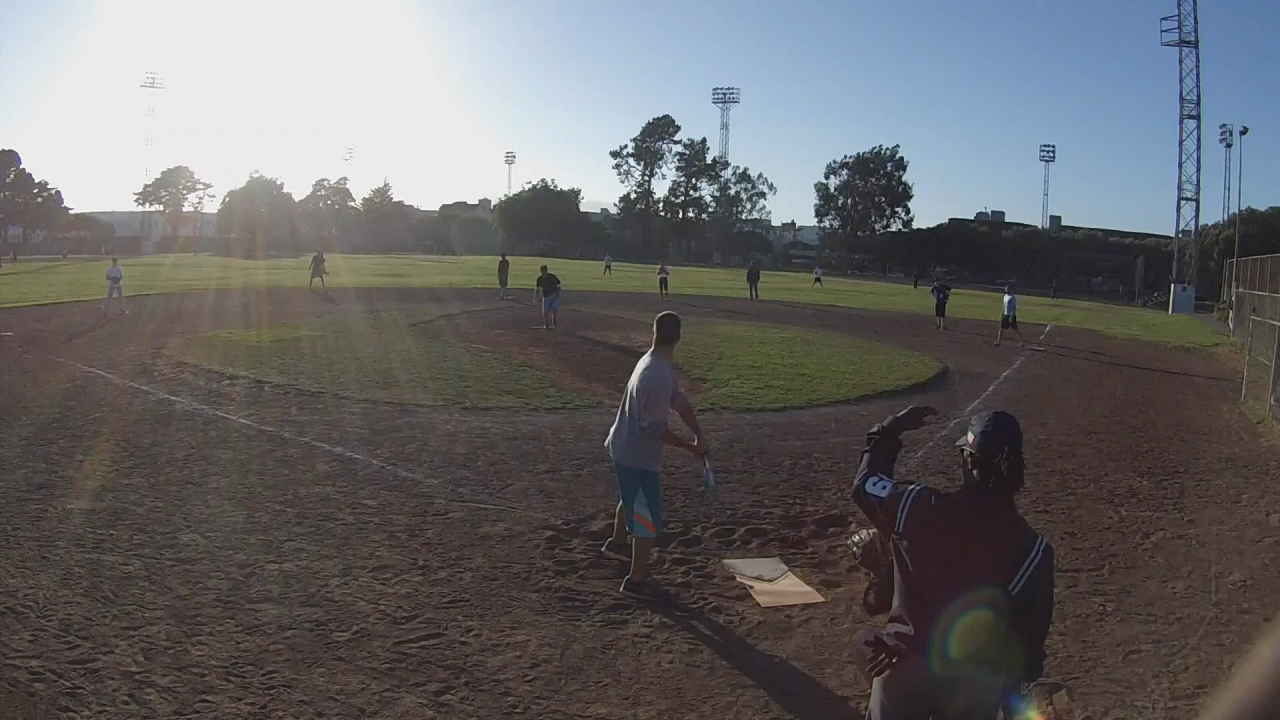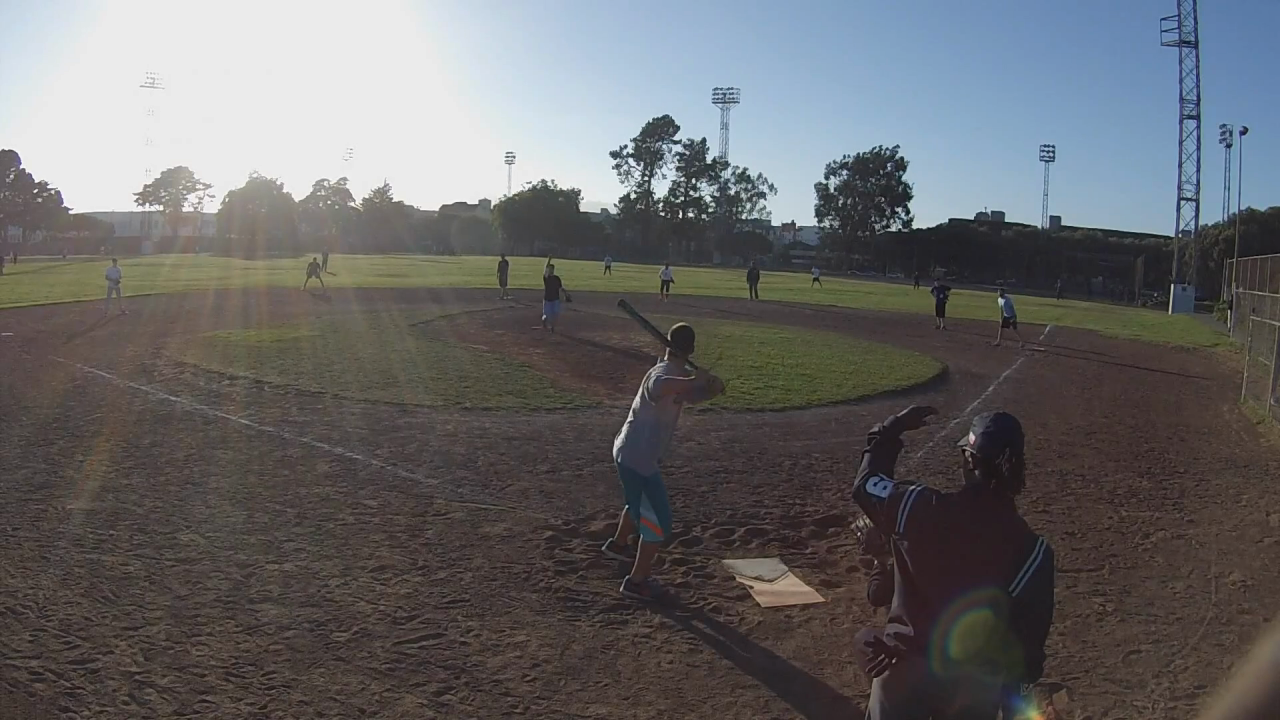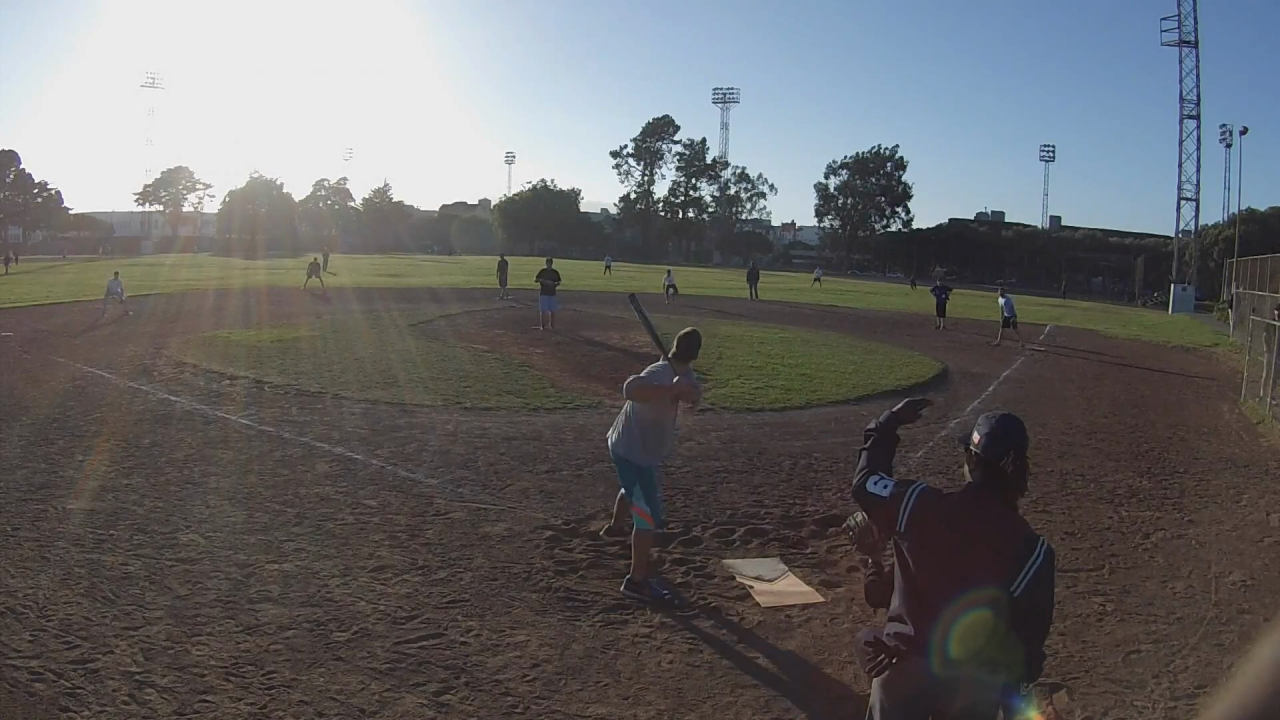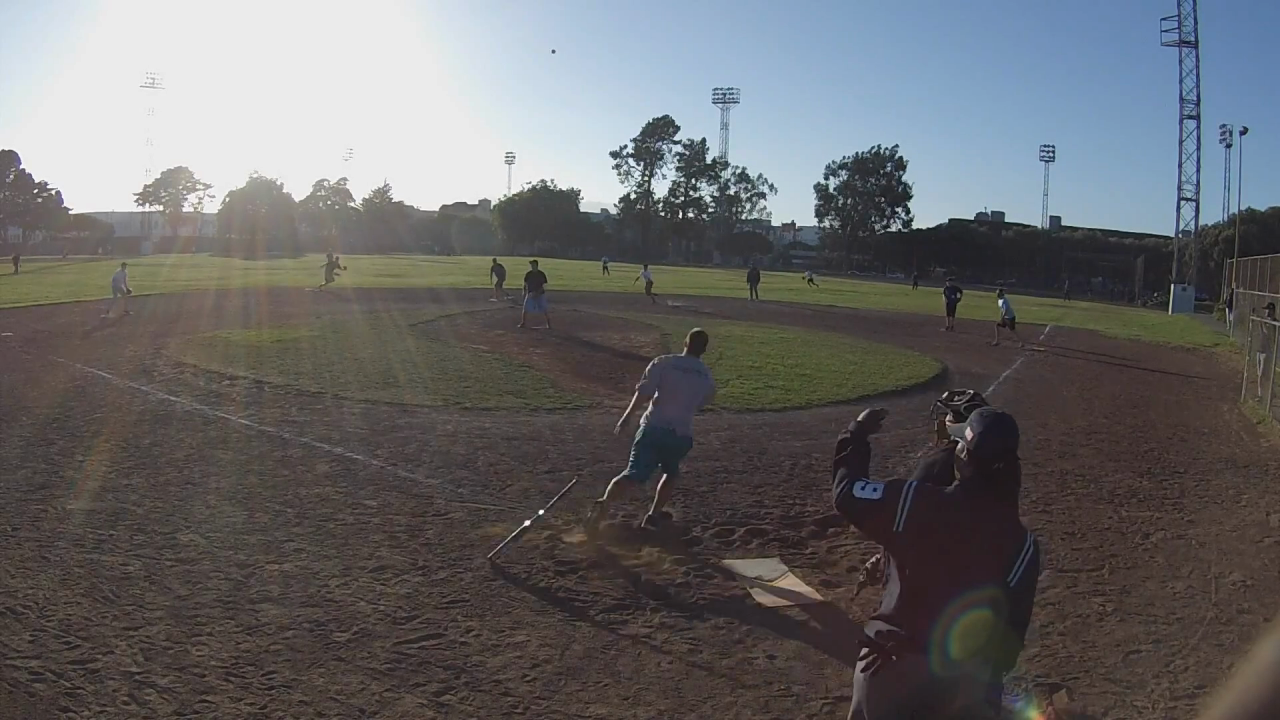
dt=1s
person 1, frame 1
left shoulder: (919, 509)
right shoulder: (1031, 550)
left elbow: (865, 484)
right elbow: (1030, 634)
left wrist: (890, 430)
right wrist: (1016, 692)
left hip: (907, 671)
right hip: (978, 684)
person 1, frame 2
left shoulder: (920, 510)
right shoulder: (1031, 551)
left elbow: (866, 484)
right elbow: (1030, 635)
left wrist: (891, 429)
right wrist: (1017, 690)
left hip: (906, 671)
right hip: (977, 684)
person 1, frame 3
left shoulder: (920, 507)
right shoulder: (1032, 551)
left elbow: (864, 483)
right elbow: (1030, 633)
left wrist: (888, 423)
right wrist: (1017, 688)
left hip: (905, 670)
right hip: (977, 683)
person 1, frame 4
left shoulder: (913, 505)
right shoulder: (1020, 541)
left elbow: (849, 492)
right elbow: (1013, 623)
left wrist: (857, 434)
right wrist: (991, 681)
left hip: (893, 662)
right hip: (965, 673)
person 2, frame 1
left shoulder: (661, 366)
right shoulder: (656, 374)
left elbow: (680, 402)
right elbow: (653, 428)
left wrist: (698, 434)
right wrist: (688, 445)
left hip: (625, 447)
right hip: (638, 454)
left knee: (632, 501)
right knee: (649, 517)
left ankle: (616, 543)
right ankle: (636, 581)
person 2, frame 2
left shoulder: (679, 374)
right shoulder: (663, 373)
left elbow: (705, 393)
right elbow: (657, 390)
left wrist: (712, 383)
right wrist: (696, 379)
left hip: (635, 452)
right hip: (638, 457)
left knee: (638, 504)
right knee: (658, 521)
left ankle: (618, 543)
right ankle: (637, 581)
person 2, frame 3
left shoulder: (679, 372)
right shoulder: (659, 374)
left elbow: (696, 396)
right elbow: (631, 388)
left wrist: (685, 390)
right wrist: (674, 390)
left hip: (630, 447)
right hip: (635, 451)
left knee: (633, 488)
right knee: (647, 514)
left ankle: (615, 526)
right ankle: (638, 580)
person 2, frame 4
left shoulder: (663, 363)
right shoulder: (706, 379)
left elbow: (644, 389)
left wrist: (626, 416)
left hip: (652, 428)
right hip: (681, 435)
left knee: (631, 476)
right knee: (671, 472)
left ankle: (603, 506)
right ankle: (654, 516)
